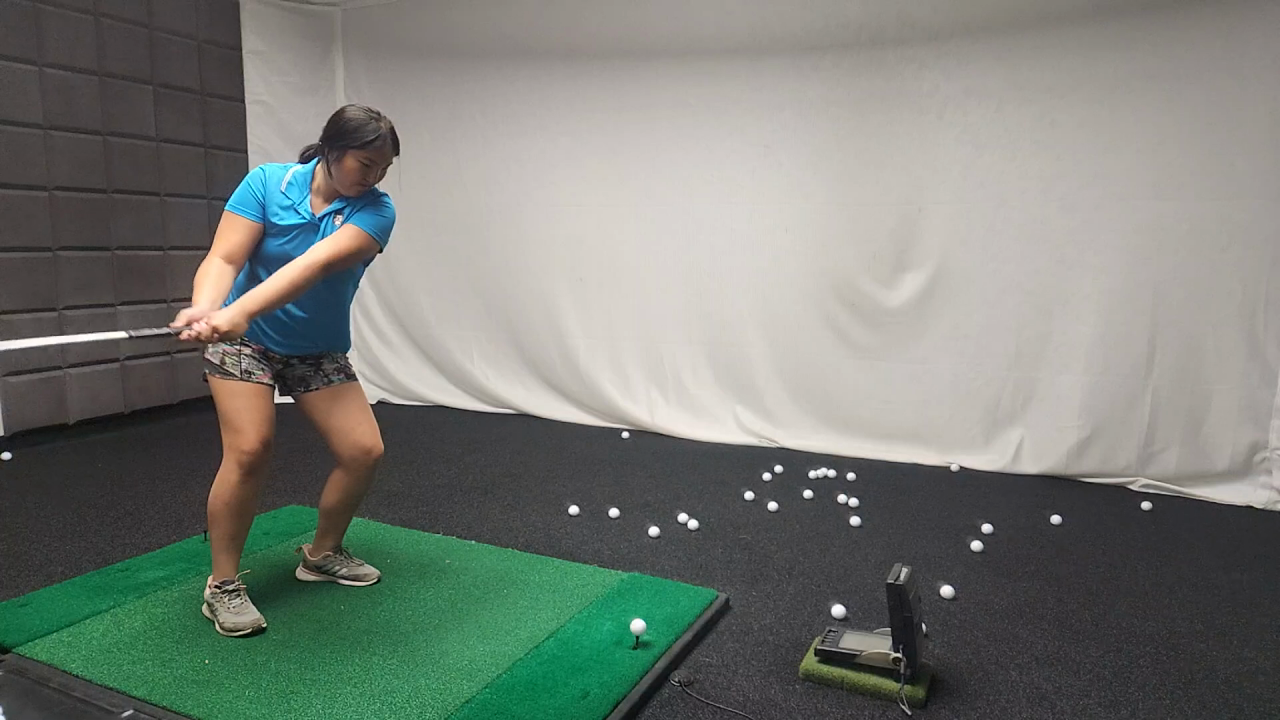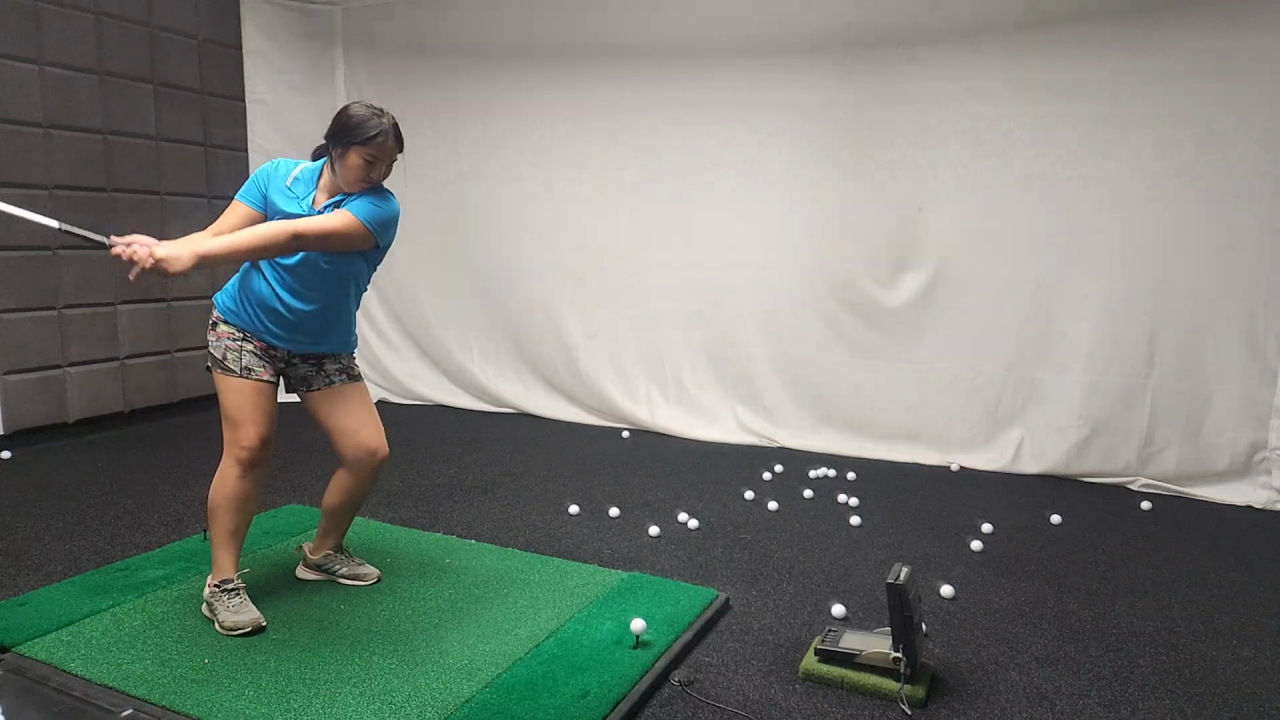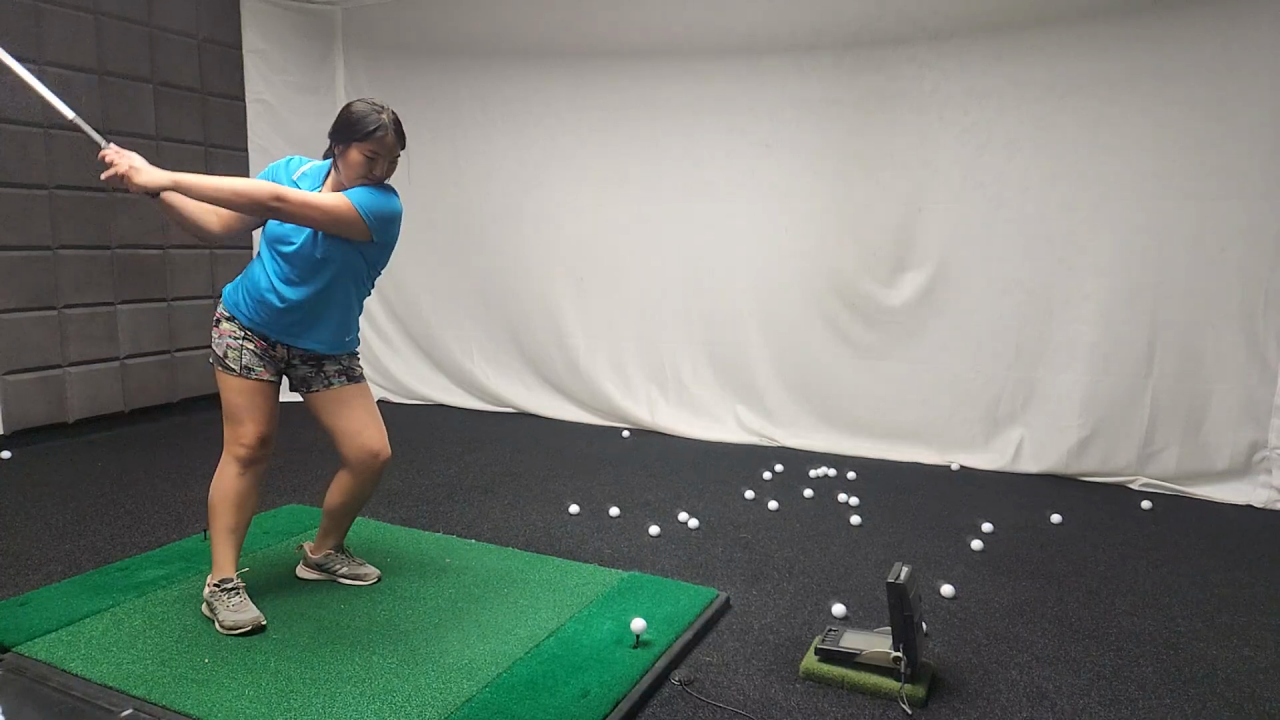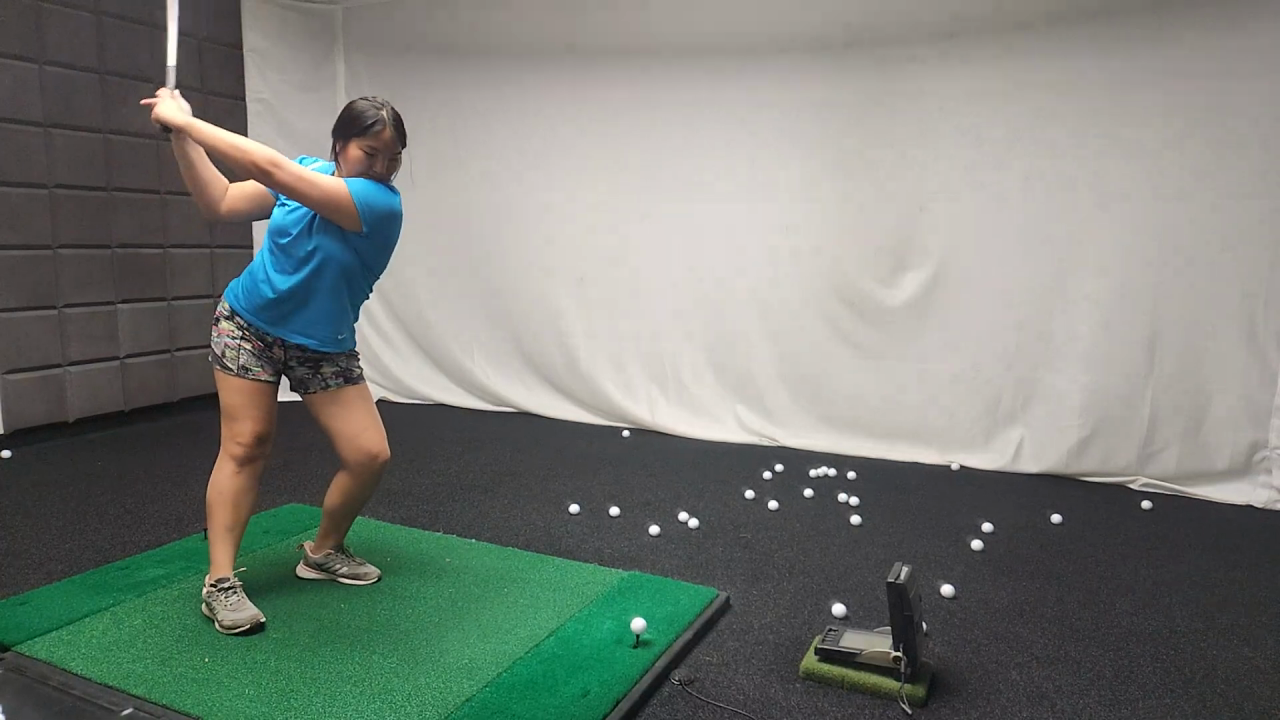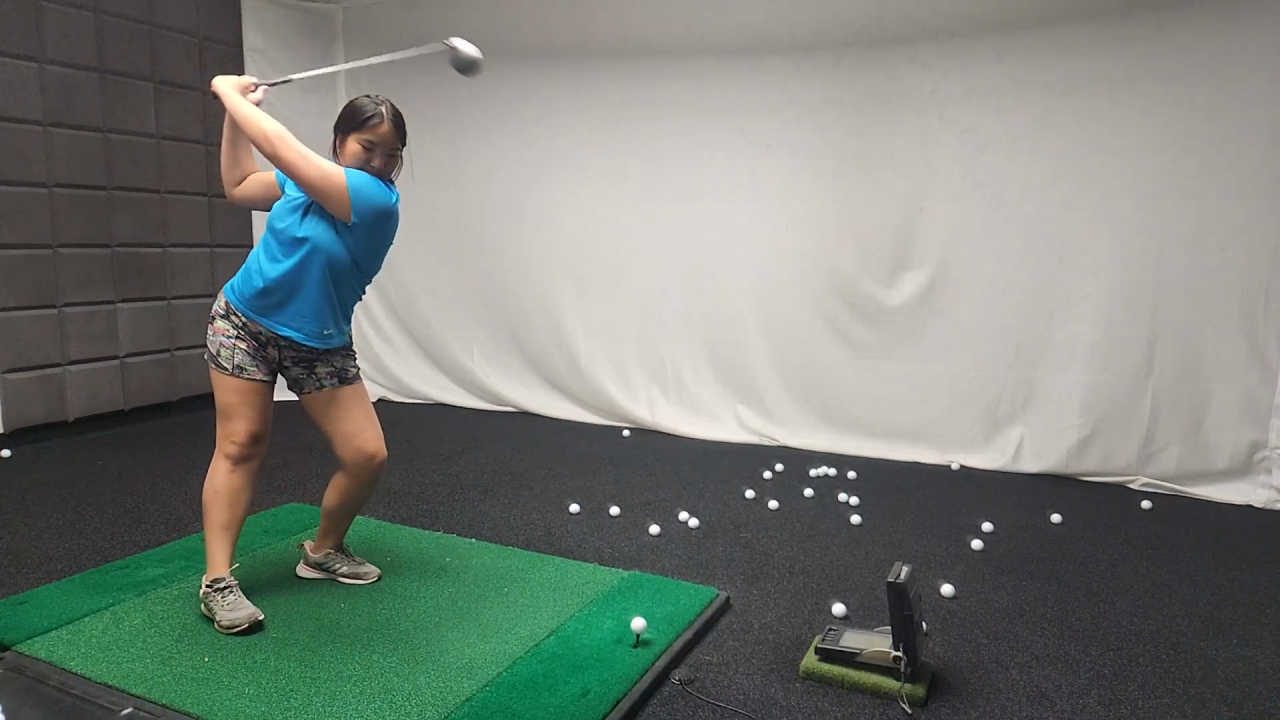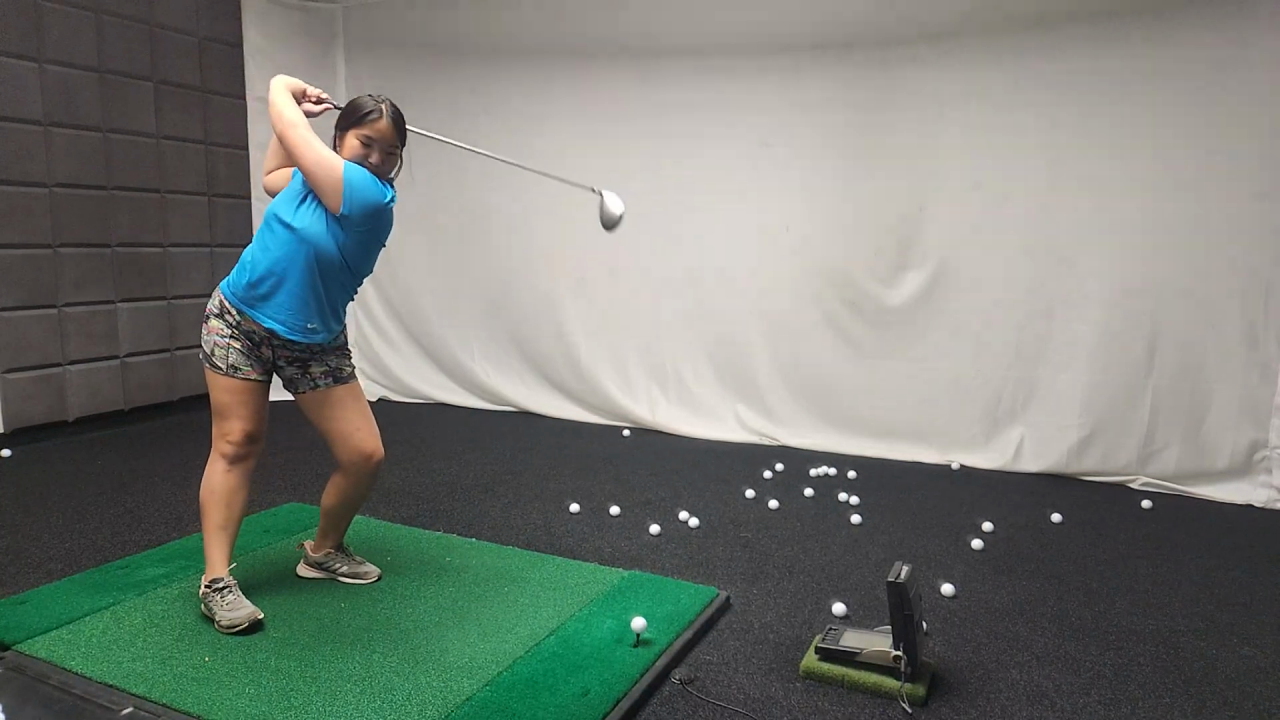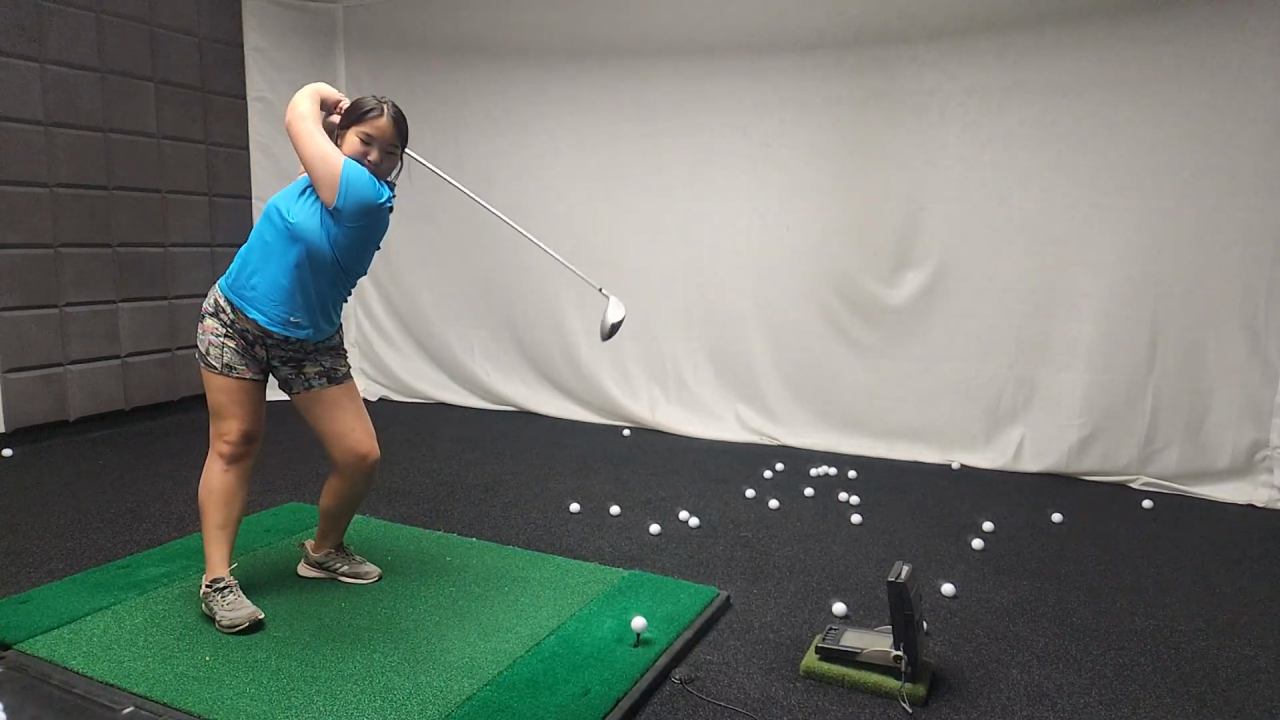
dt=0.7s
person 1, frame 1
left shoulder: (376, 211)
right shoulder: (266, 182)
left elbow: (316, 264)
right elbow: (224, 258)
left wrist: (237, 312)
right wrist: (204, 309)
left hip: (320, 349)
right hip: (244, 339)
left knee: (364, 450)
right knee: (248, 450)
left ankle: (321, 553)
right ankle: (222, 584)
person 1, frame 2
left shoulder: (380, 208)
right shoulder: (277, 175)
left elbow: (294, 236)
right elbow: (217, 235)
left wrist: (192, 255)
right wrist: (160, 249)
left hip: (324, 347)
right hip: (246, 328)
left knee: (369, 452)
right knee: (248, 447)
left ankle: (322, 552)
right ankle: (222, 582)
person 1, frame 3
left shoulder: (382, 206)
right shoulder: (293, 169)
left elbow: (275, 202)
right elbow: (215, 223)
left wrist: (164, 177)
right wrist: (153, 187)
left hip: (326, 346)
right hip: (249, 326)
left knee: (371, 453)
right knee: (248, 447)
left ankle: (323, 552)
right ankle: (222, 582)
person 1, frame 4
left shoulder: (382, 203)
right shoulder: (306, 170)
left elbow: (271, 167)
right elbow: (220, 203)
left wrist: (183, 119)
right wrist: (180, 134)
left hip: (325, 346)
right hip: (247, 324)
left knee: (370, 455)
right knee: (245, 445)
left ankle: (323, 551)
right ankle: (220, 582)
person 1, frame 5
left shoulder: (379, 201)
right shoulder: (308, 174)
left elbow: (275, 141)
right elbow: (238, 186)
left wrist: (227, 90)
right wrist: (233, 109)
left hip: (320, 344)
right hip: (244, 321)
left knee: (367, 455)
right knee: (240, 444)
left ankle: (323, 551)
right ankle: (217, 581)
person 1, frame 6
left shoulder: (372, 197)
right shoulder: (315, 175)
left elbow: (288, 121)
right elbow: (272, 177)
left wrist: (282, 90)
right wrist: (297, 104)
left hip: (314, 342)
right hip: (239, 319)
left knee: (365, 455)
right knee: (236, 443)
left ankle: (323, 551)
right ankle: (216, 580)
person 1, frame 7
left shoulder: (369, 198)
right shoulder: (325, 176)
left elbow: (298, 116)
left wrist: (319, 95)
right wrist: (335, 114)
left hip: (310, 341)
right hip: (234, 318)
left knee: (360, 456)
right knee: (234, 443)
left ankle: (324, 551)
right ankle: (217, 580)
